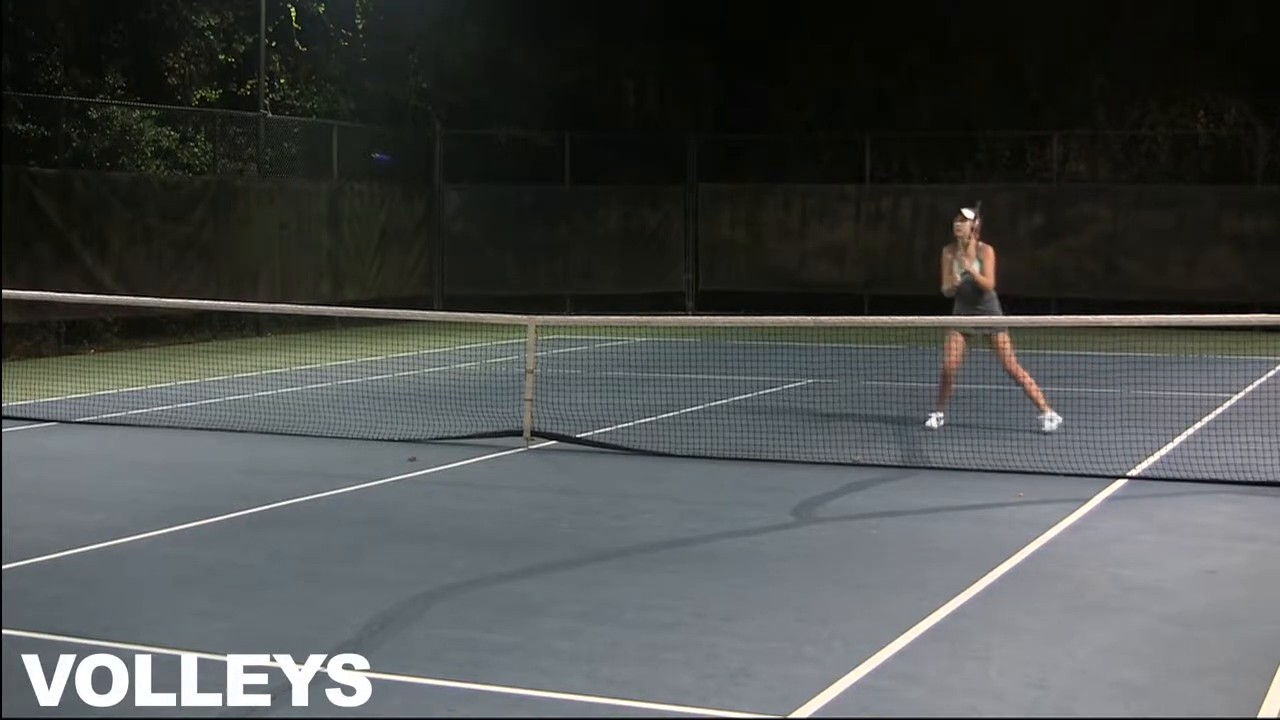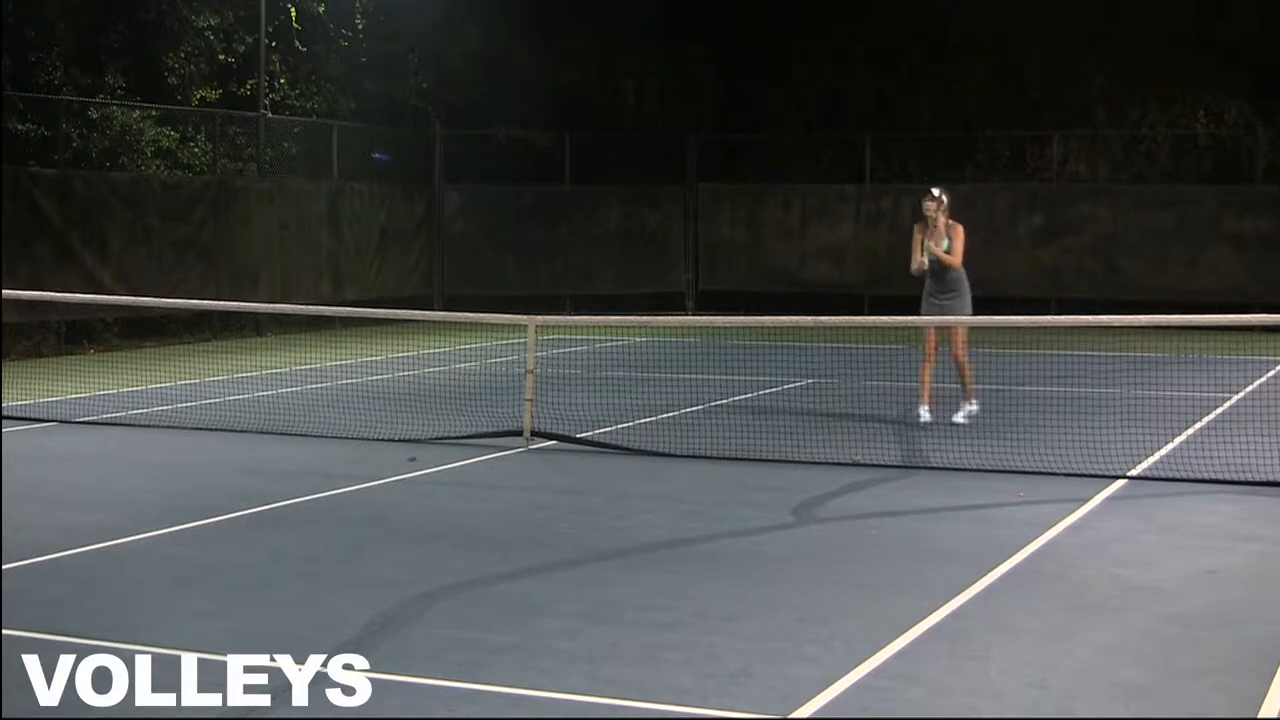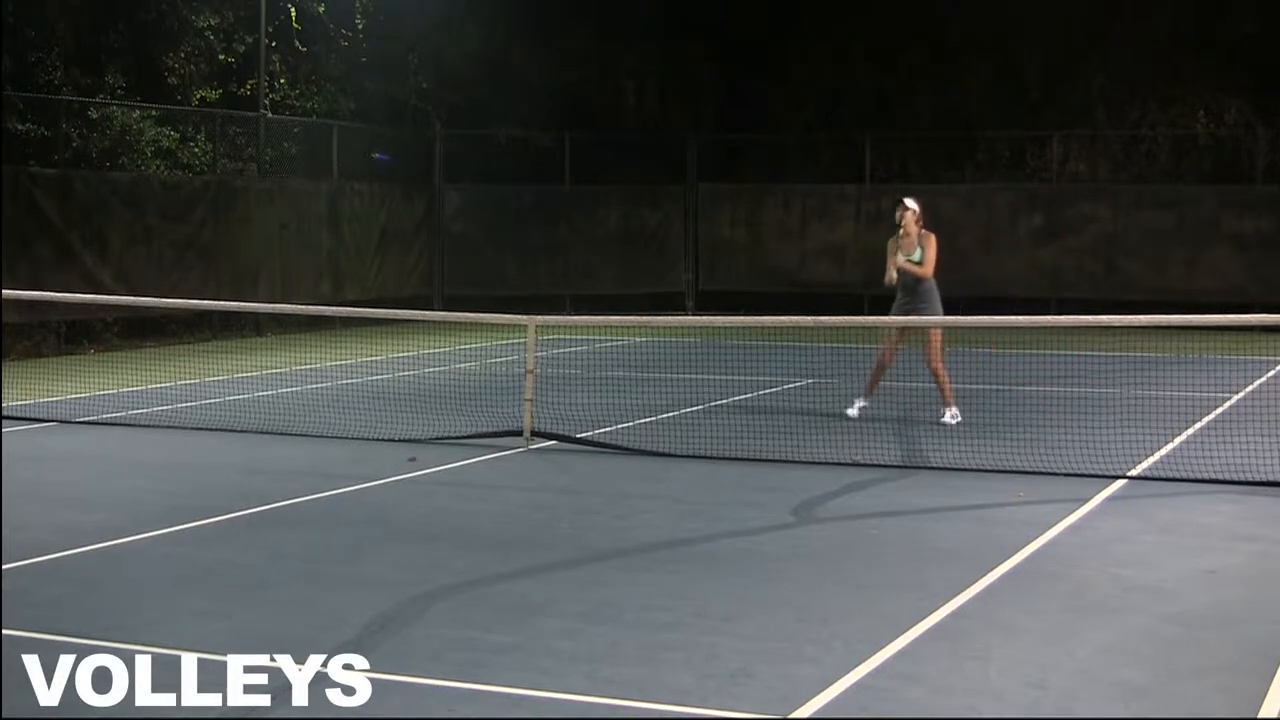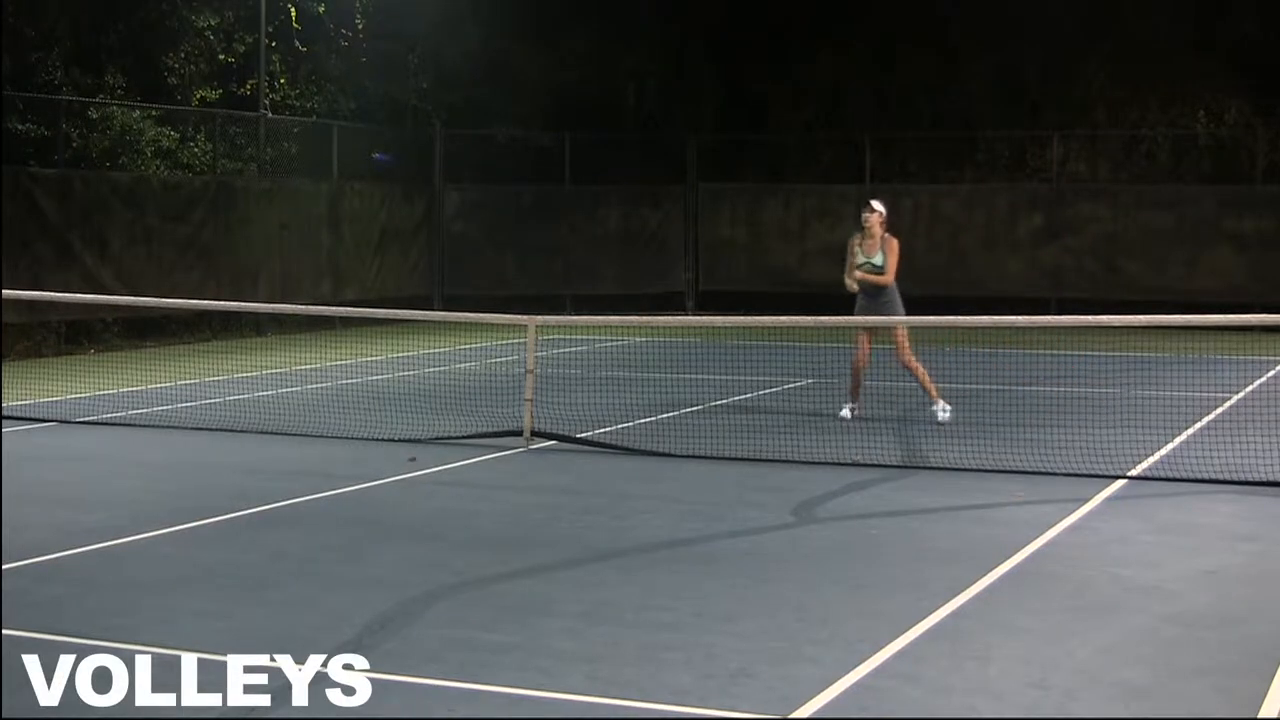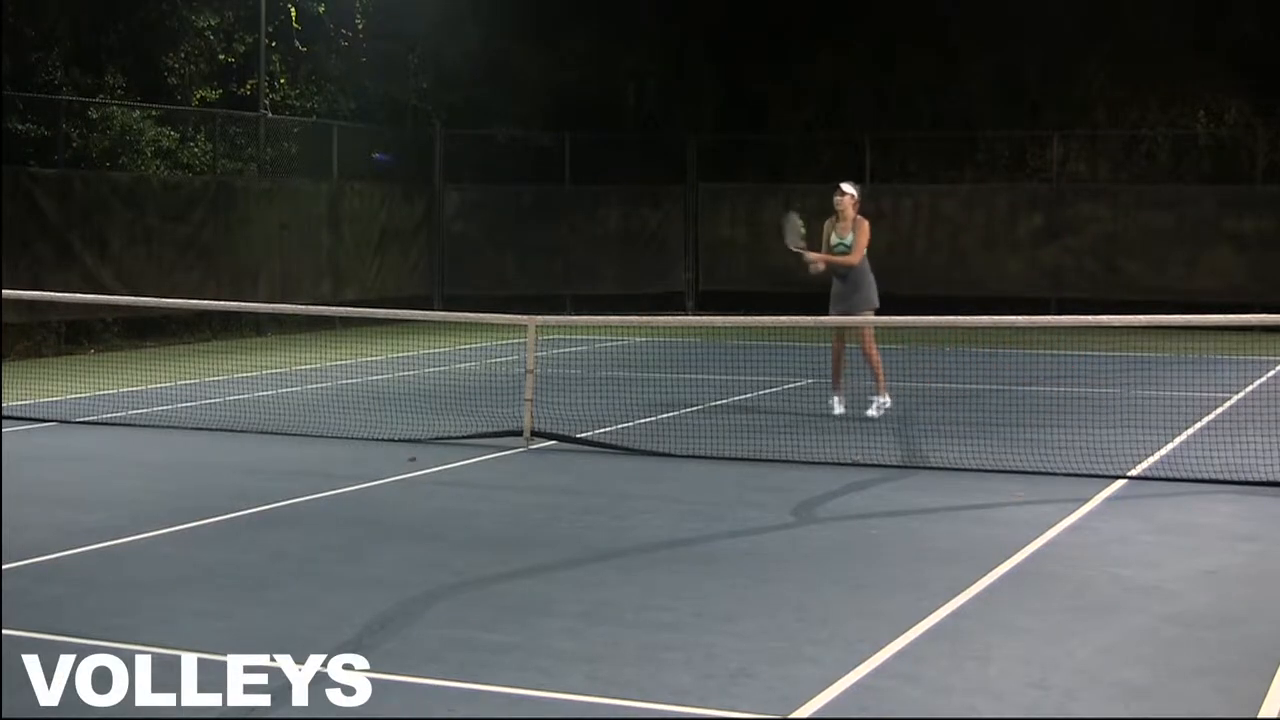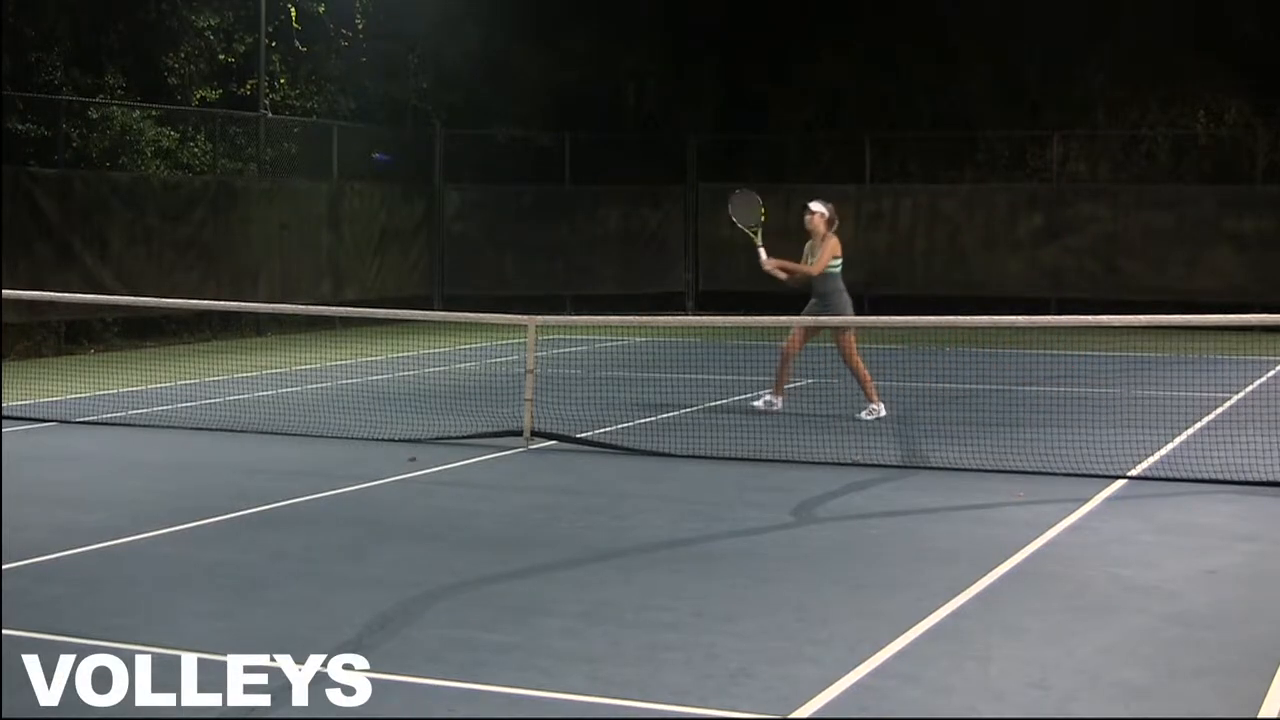
dt=0.2s
person 1, frame 1
left shoulder: (985, 250)
right shoulder: (948, 251)
left elbow: (989, 285)
right elbow: (946, 291)
left wrist: (971, 270)
right wrist: (953, 284)
left hip: (988, 313)
right hip: (963, 314)
left knee: (1012, 368)
right knee: (949, 366)
left ankle: (1048, 413)
right ankle: (939, 413)
person 1, frame 2
left shoulder: (956, 228)
right shoulder: (920, 229)
left elbow: (956, 263)
right elbow: (916, 270)
left wrist: (936, 250)
right wrist: (921, 264)
left hip: (957, 293)
right hip: (932, 294)
left knee: (959, 354)
right knee: (929, 354)
left ankle: (969, 401)
right ankle: (924, 406)
person 1, frame 3
left shoulder: (928, 238)
right shoulder: (894, 242)
left elbow: (927, 272)
right elbow: (889, 280)
left wrist: (905, 265)
right wrist: (891, 277)
left hip: (927, 303)
right hip: (903, 302)
left knee: (934, 362)
right knee: (885, 358)
left ankle: (951, 408)
right ankle: (864, 400)
person 1, frame 4
left shoulder: (890, 242)
right shoulder: (855, 241)
left elbow: (888, 278)
right elbow: (849, 274)
left wrist: (862, 275)
right wrist: (850, 282)
left hip: (889, 303)
right hip: (865, 304)
left knee: (906, 359)
right knee: (860, 361)
left ankle: (938, 402)
right ankle: (853, 403)
person 1, frame 5
left shoulder: (862, 224)
right shoulder: (830, 224)
left elbow: (854, 259)
right elbow: (827, 257)
left wrist: (820, 257)
right wrist: (818, 265)
left hip: (861, 287)
right hip: (840, 287)
left knee: (867, 345)
right knee: (838, 345)
left ankle: (881, 395)
right ankle: (837, 394)
person 1, frame 6
left shoulder: (831, 241)
right shoulder: (810, 245)
left elbow: (814, 270)
right elbow: (801, 277)
left wrist: (781, 263)
right wrist: (776, 270)
left hip: (836, 304)
right hip: (817, 303)
left knee: (850, 359)
right knee: (787, 349)
left ankle: (875, 404)
right ankle: (775, 398)
